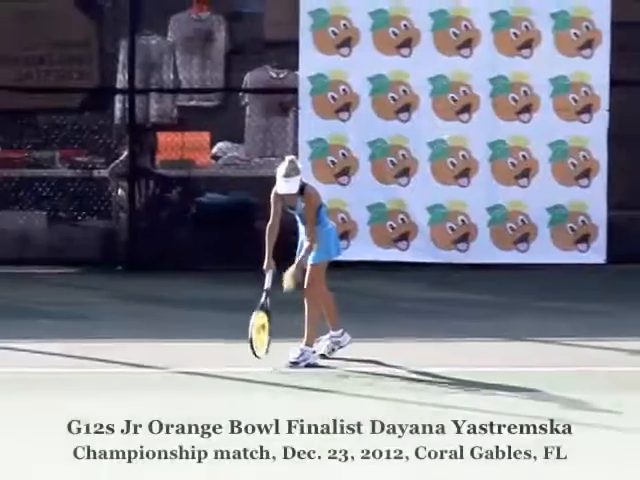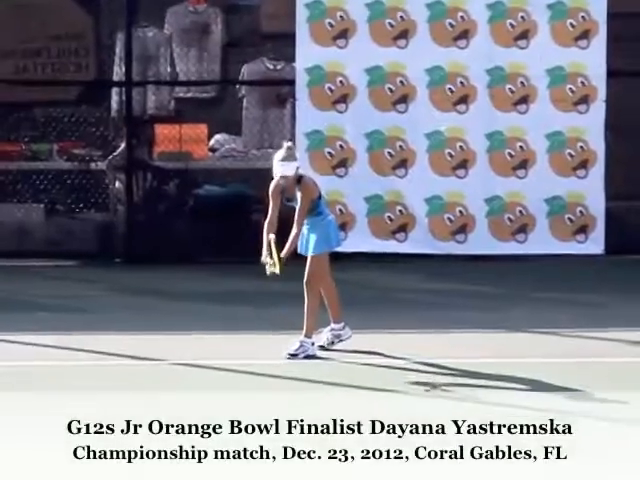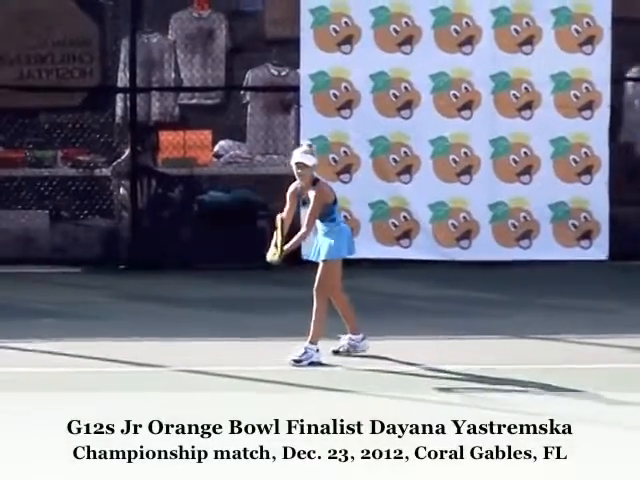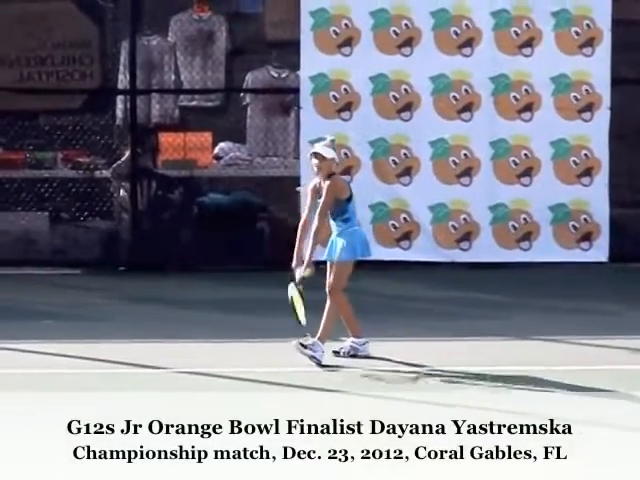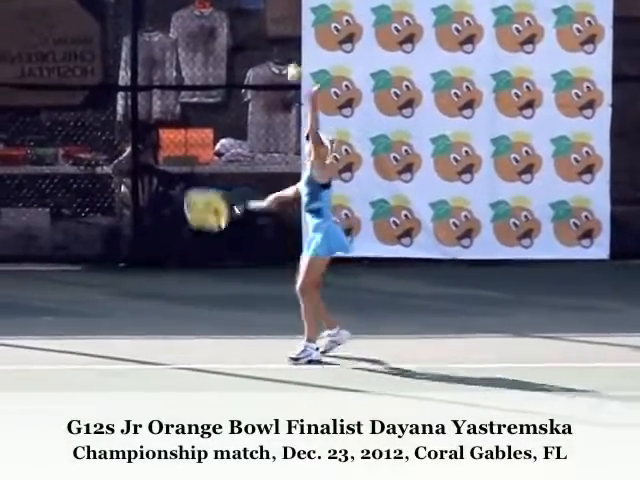
dt=0.5s
person 1, frame 1
left shoulder: (309, 196)
right shoulder: (278, 192)
left elbow: (312, 238)
right elbow: (273, 223)
left wrist: (299, 265)
right wrist: (268, 256)
left hip: (322, 237)
right hip: (307, 234)
left knee: (310, 289)
right knee: (320, 288)
left ankle: (308, 350)
right ankle: (337, 334)
person 1, frame 2
left shoulder: (306, 187)
right shoulder: (276, 186)
left elbow: (297, 227)
right elbow: (271, 220)
left wrist: (282, 257)
right wrist: (266, 249)
left hip: (321, 228)
right hip: (310, 228)
left knee: (311, 282)
right knee: (323, 279)
left ankle: (307, 342)
right ankle: (338, 327)
person 1, frame 3
left shoulder: (319, 190)
right shoulder: (295, 189)
left elbow: (307, 227)
right elbow: (286, 220)
left wrist: (286, 250)
left hip: (335, 236)
right hip: (324, 237)
left knee: (320, 290)
right knee: (333, 289)
left ankle: (312, 348)
right ankle: (356, 337)
person 1, frame 4
left shoulder: (334, 184)
right shoulder: (314, 186)
left elbow: (319, 222)
right elbow: (306, 220)
left wrist: (310, 257)
right wrist: (297, 254)
left hip: (350, 238)
right hip: (338, 238)
left knee: (333, 291)
right knee: (334, 292)
left ankle: (318, 344)
right ankle: (358, 342)
person 1, frame 5
left shoulder: (320, 166)
right shoulder: (309, 171)
left elbow: (315, 135)
right elbow: (297, 190)
left wrist: (313, 106)
right wrist: (276, 197)
left hip: (323, 234)
right hip: (315, 235)
left knee: (304, 289)
right knee: (308, 289)
left ankle: (311, 347)
right ankle: (334, 331)
